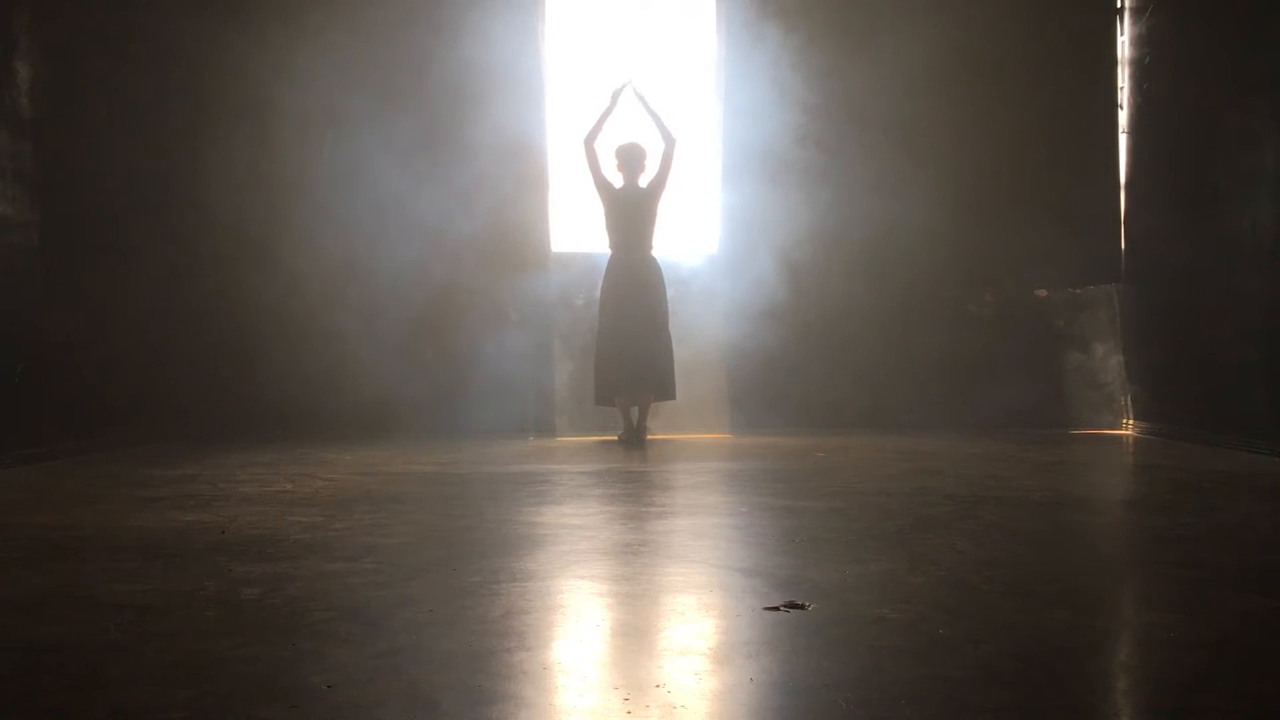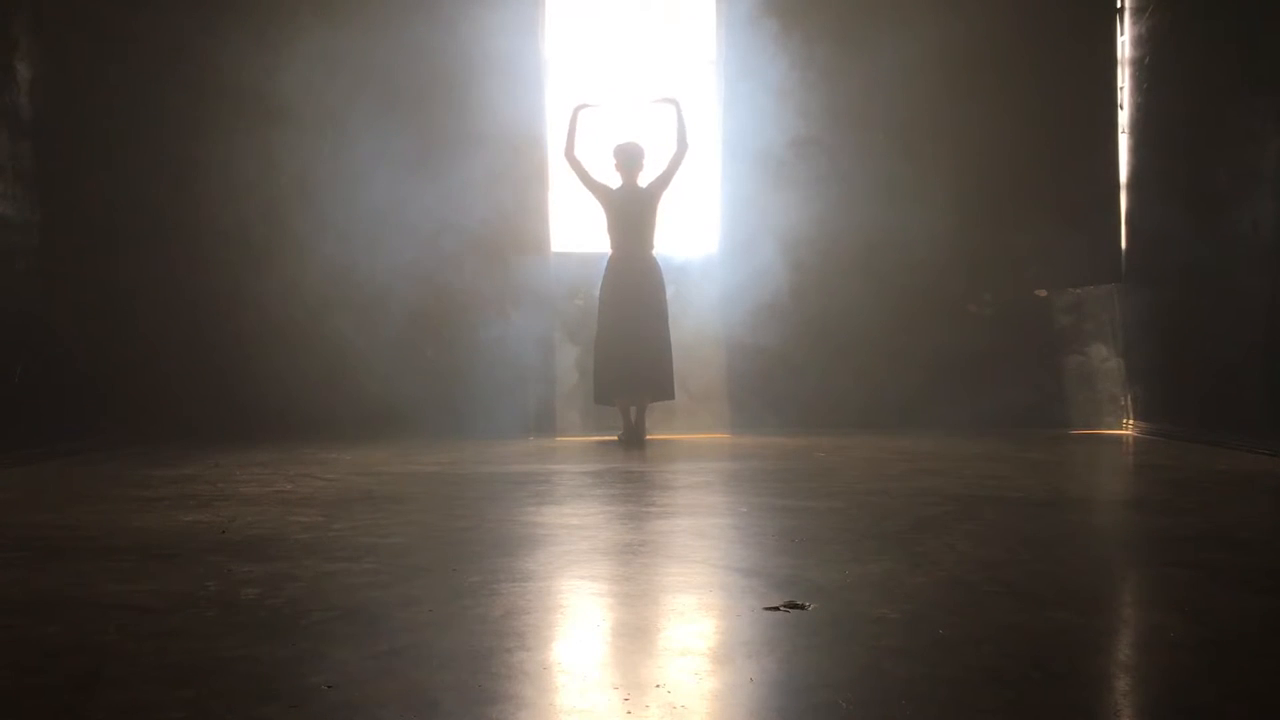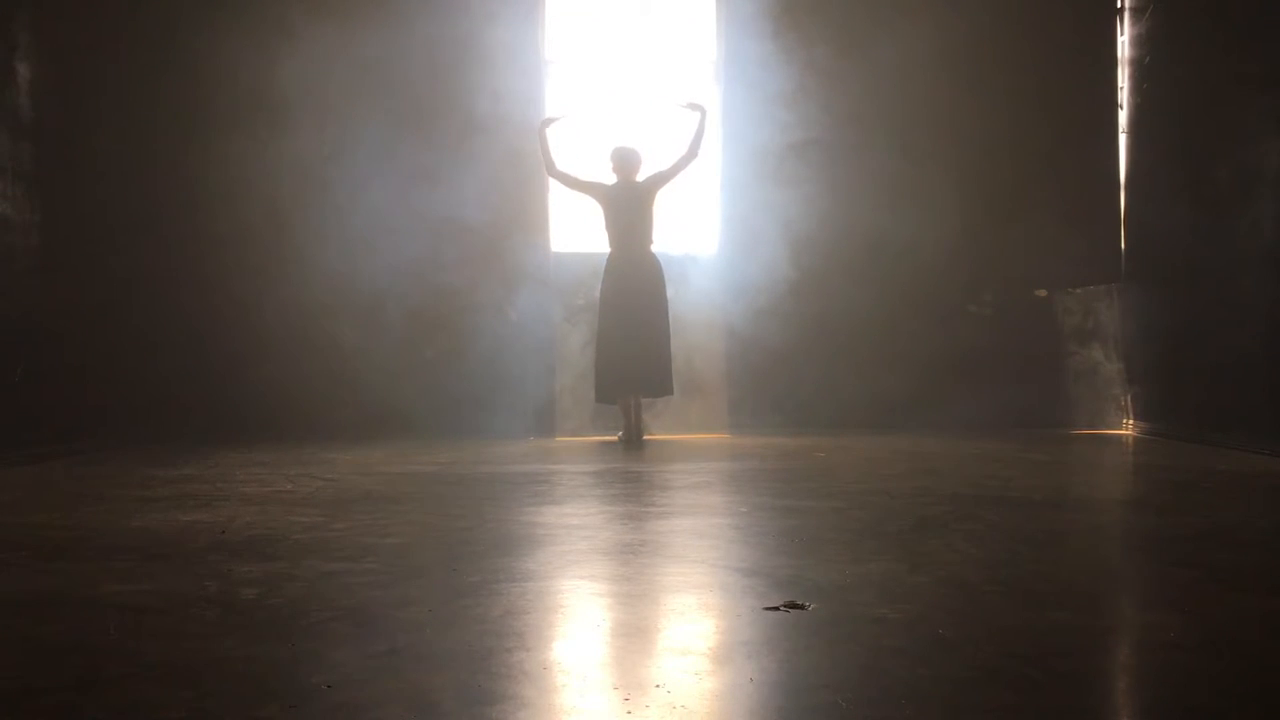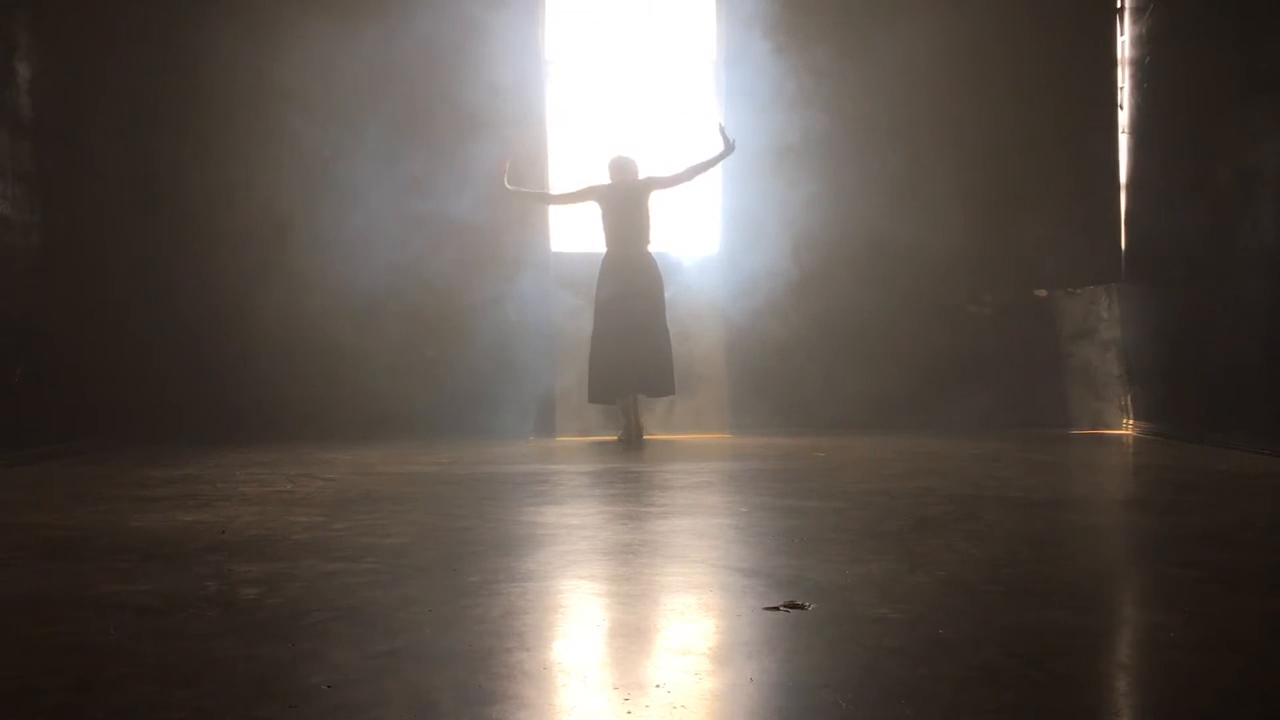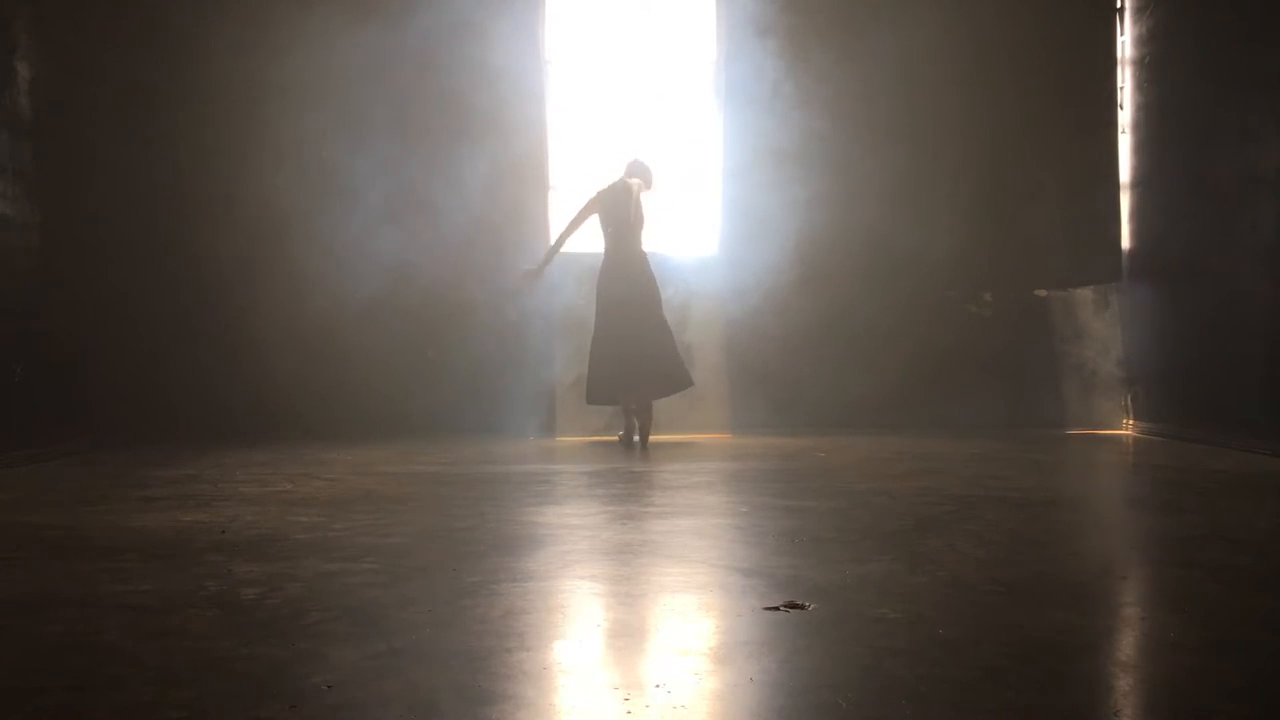
dt=1s
person 1, frame 1
left shoulder: (608, 195)
right shoulder: (652, 194)
left elbow: (588, 144)
right elbow: (671, 144)
left wrist: (612, 104)
right wrist: (647, 106)
left hip: (618, 276)
right hip: (647, 275)
left knee: (617, 350)
right knee: (649, 349)
left ankle: (628, 427)
right ankle: (641, 426)
person 1, frame 2
left shoulder: (607, 197)
right shoulder: (652, 194)
left elbow: (570, 156)
right elbow: (682, 149)
left wrist: (576, 114)
right wrist: (676, 108)
left hip: (617, 275)
right hip: (647, 274)
left knee: (617, 349)
right knee: (648, 348)
left ankle: (628, 426)
right ankle: (639, 423)
person 1, frame 3
left shoulder: (603, 192)
right shoulder: (648, 188)
left elbow: (553, 171)
right elbow: (690, 156)
left wrist: (544, 134)
right wrist: (702, 117)
left hip: (618, 272)
right hip: (647, 271)
left knee: (618, 346)
right knee: (646, 344)
left ankle: (629, 425)
right ankle: (637, 421)
person 1, frame 4
left shoulder: (600, 192)
right shoulder: (644, 186)
left elbow: (552, 198)
right elbow: (686, 174)
left wrist: (513, 189)
right wrist: (723, 154)
left hip: (614, 272)
right hip: (643, 270)
left knee: (616, 345)
right knee: (644, 342)
left ankle: (629, 424)
right ankle: (635, 421)
person 1, frame 5
left shoulder: (603, 197)
right shoulder: (629, 187)
left elbow: (564, 236)
right elbow: (632, 186)
left wrist: (542, 265)
left hip: (612, 271)
right hip: (633, 269)
left knee: (616, 346)
right knee: (646, 343)
left ankle: (630, 424)
right ankle: (642, 420)
